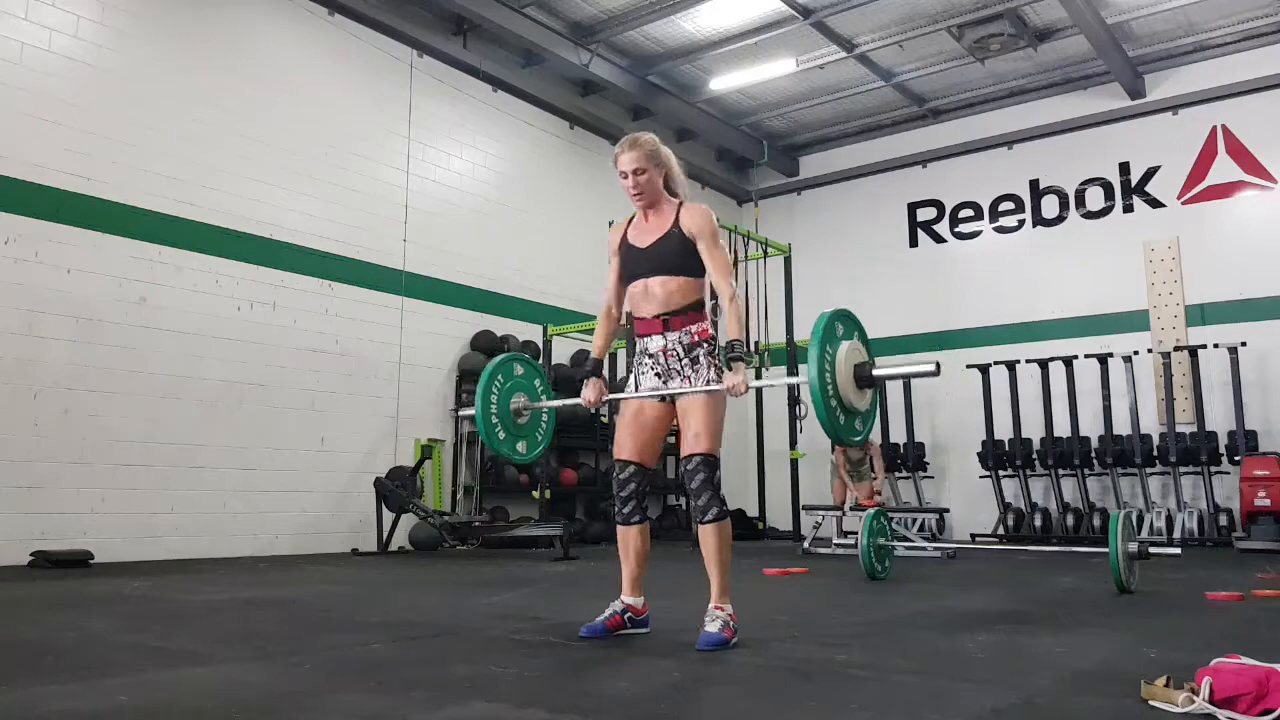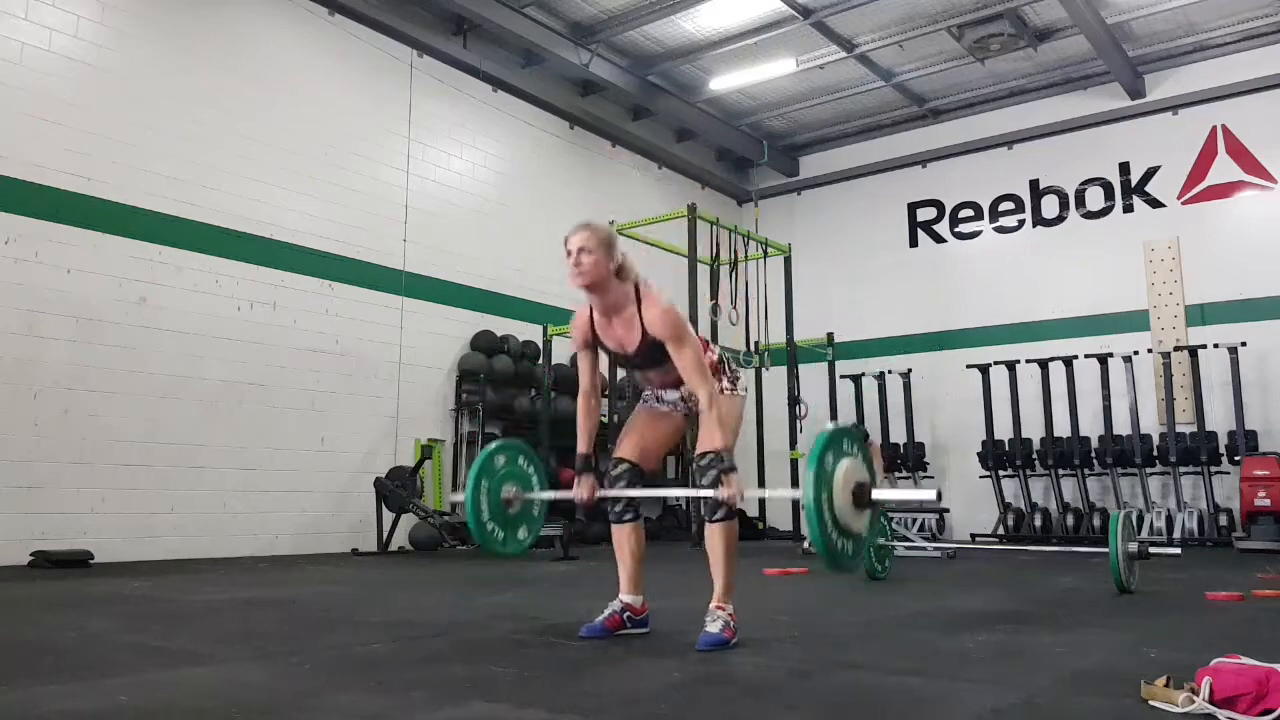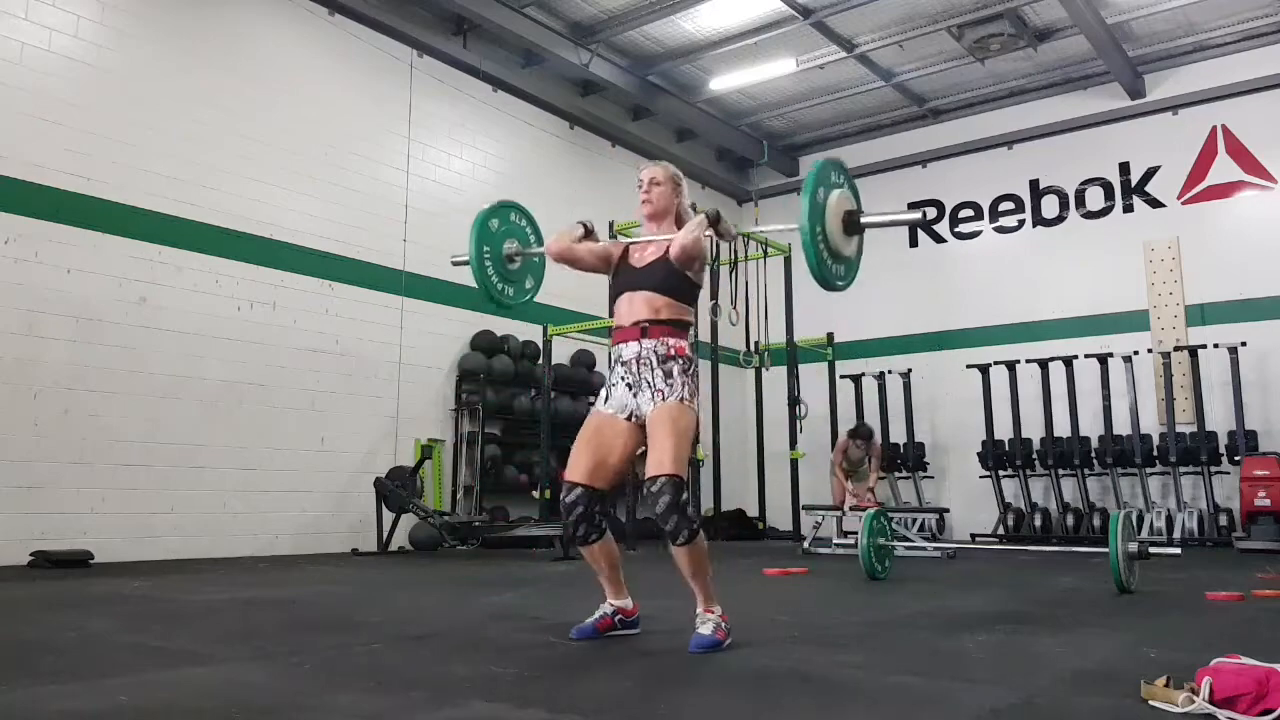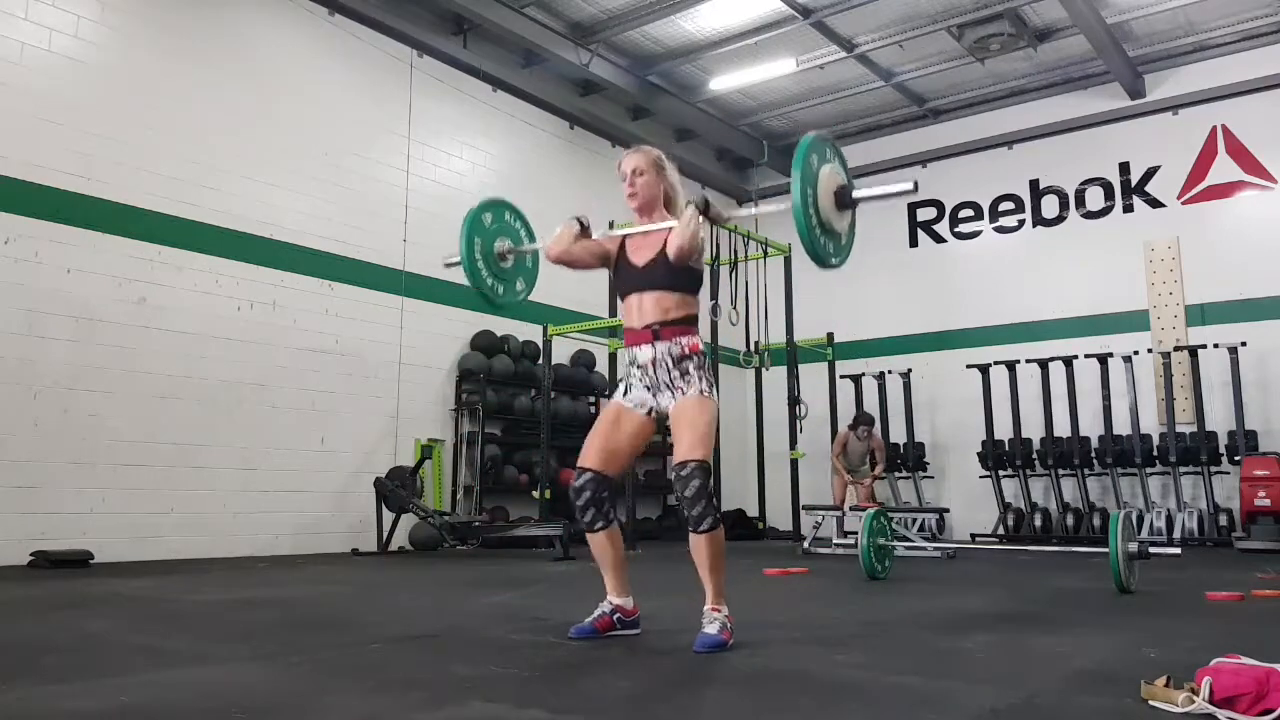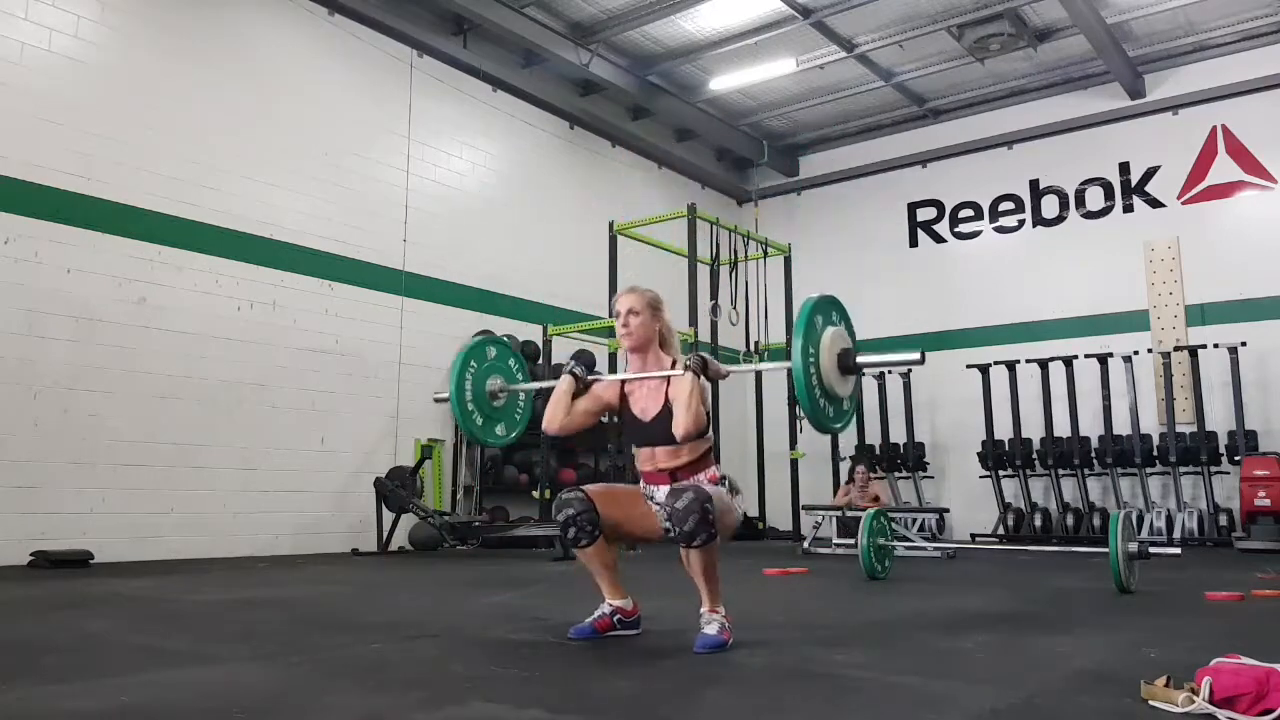
dt=0.5s
person 1, frame 1
left shoulder: (694, 218)
right shoulder: (620, 233)
left elbow: (727, 291)
right elbow: (610, 309)
left wrist: (735, 359)
right wrist: (594, 372)
left hip: (696, 353)
right hip: (648, 362)
left knee: (699, 476)
right knee: (627, 480)
left ankle: (721, 610)
right ankle: (632, 603)
person 1, frame 2
left shoulder: (656, 310)
right shoulder: (584, 322)
left elbow: (704, 393)
right elbow: (588, 397)
left wrist: (727, 469)
right wrist: (584, 468)
left hip: (715, 383)
right hip: (662, 395)
left knee: (708, 473)
right knee: (618, 476)
left ankle: (722, 611)
right ankle: (631, 603)
person 1, frame 3
left shoulder: (690, 244)
right shoulder: (621, 251)
left elbow: (683, 248)
right elbow: (558, 250)
left wrist: (709, 223)
right wrist: (583, 230)
left hip: (668, 369)
right hip: (621, 374)
left knee: (665, 494)
right knee: (576, 497)
left ankle: (709, 612)
right ankle: (620, 606)
person 1, frame 4
left shoulder: (683, 234)
right shoulder: (618, 245)
left elbow: (680, 244)
right elbow: (556, 251)
left wrist: (697, 212)
right wrist: (578, 226)
left hip: (681, 367)
right hip: (635, 372)
left knee: (691, 481)
right knee: (587, 484)
left ankle: (716, 612)
right ankle: (620, 605)
person 1, frame 5
left shoulder: (684, 373)
right shoulder: (615, 389)
left elbow: (687, 428)
right elbow: (554, 424)
left wrist: (691, 371)
right wrist: (570, 376)
left hip: (704, 490)
right hip: (653, 498)
left knee: (689, 506)
right knee: (571, 505)
left ankle: (714, 614)
right ankle: (619, 606)
